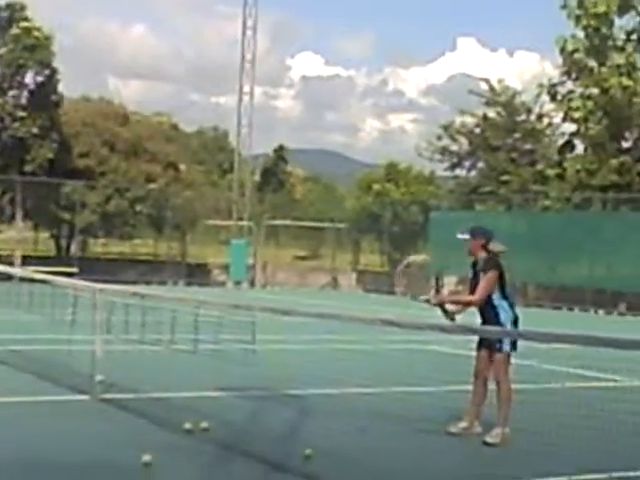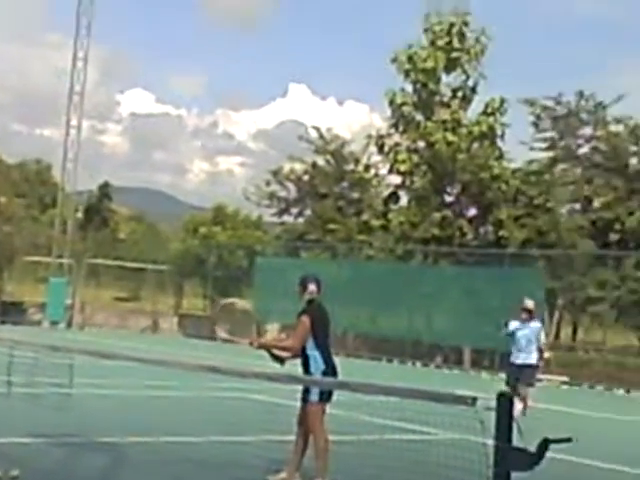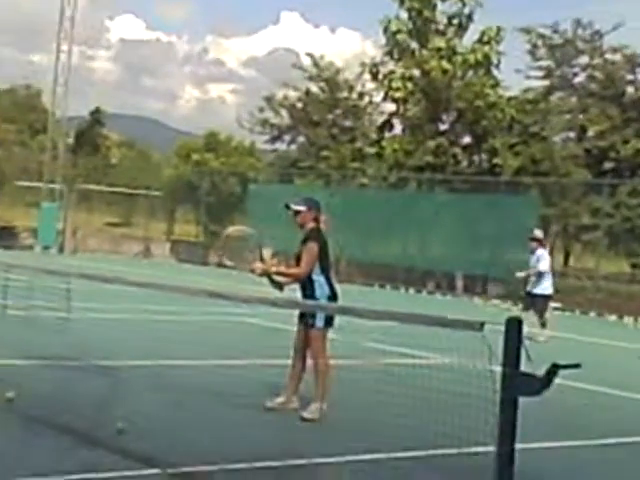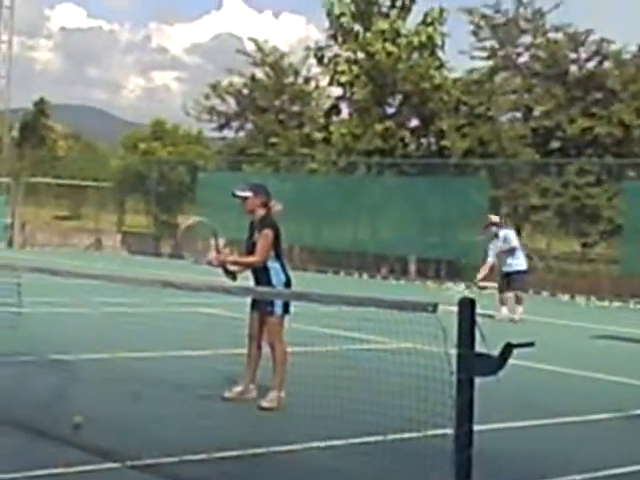
dt=0.7s
person 1, frame 1
left shoulder: (492, 266)
right shoulder: (476, 266)
left elbow: (478, 298)
right elbow: (472, 296)
left wrist: (448, 298)
right wrist: (454, 310)
left hip: (503, 323)
right hip: (488, 324)
left knee: (500, 376)
right knee: (480, 374)
left ankle: (502, 428)
right ankle: (471, 421)
person 1, frame 2
left shoulder: (307, 313)
right shoulder: (319, 311)
left elbow: (296, 346)
left wrist: (268, 344)
right wrist: (277, 347)
left hip: (319, 373)
right hip: (316, 372)
left knee: (316, 427)
right knee: (303, 425)
person 1, frame 3
left shoulder: (314, 238)
right shoulder: (308, 238)
left elbow: (303, 271)
right elbow: (303, 273)
left wrist: (272, 269)
right wrist: (282, 278)
left hip: (321, 298)
right hip: (310, 298)
left knee: (317, 352)
right knee: (299, 349)
left ankle: (319, 403)
right ankle: (290, 396)
person 1, frame 4
left shoulder: (268, 226)
right shoulder: (253, 225)
left elbow: (259, 259)
right elbow: (252, 258)
left wrist: (229, 259)
right wrist: (232, 265)
left hip: (275, 284)
right hip: (261, 285)
left knee: (274, 340)
right knee: (254, 337)
left ankle: (277, 392)
right ankle: (248, 386)
